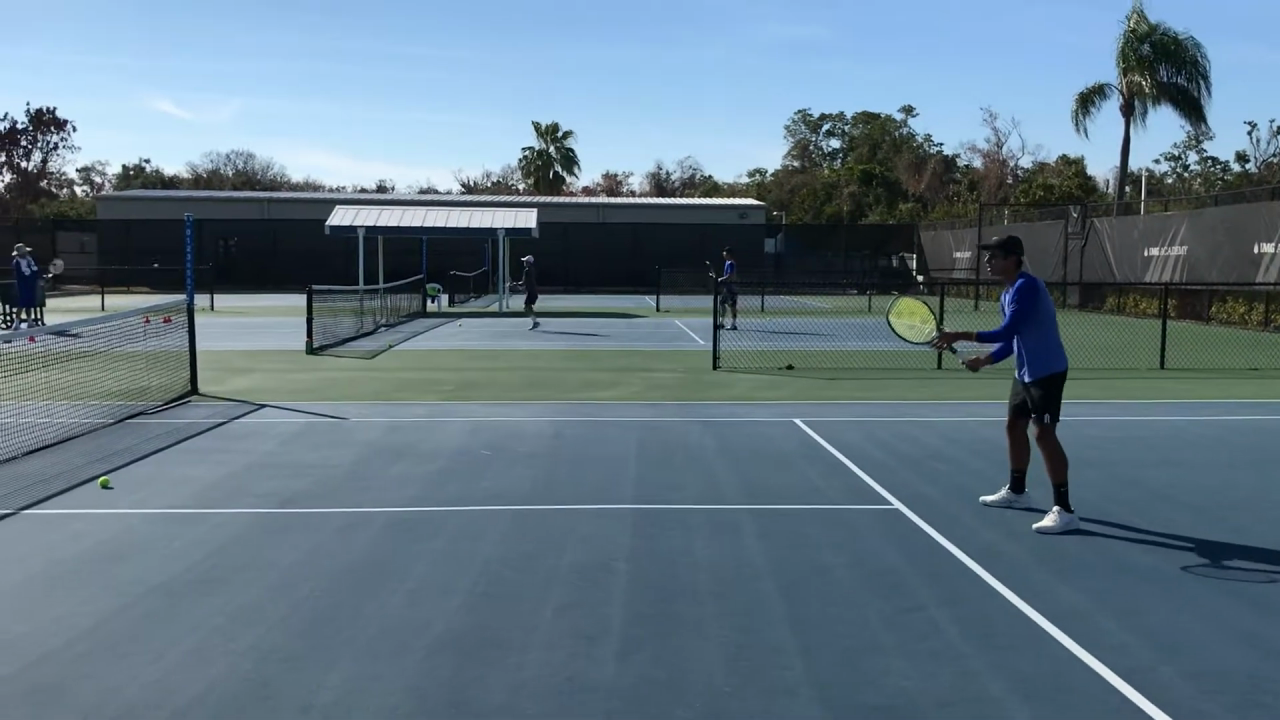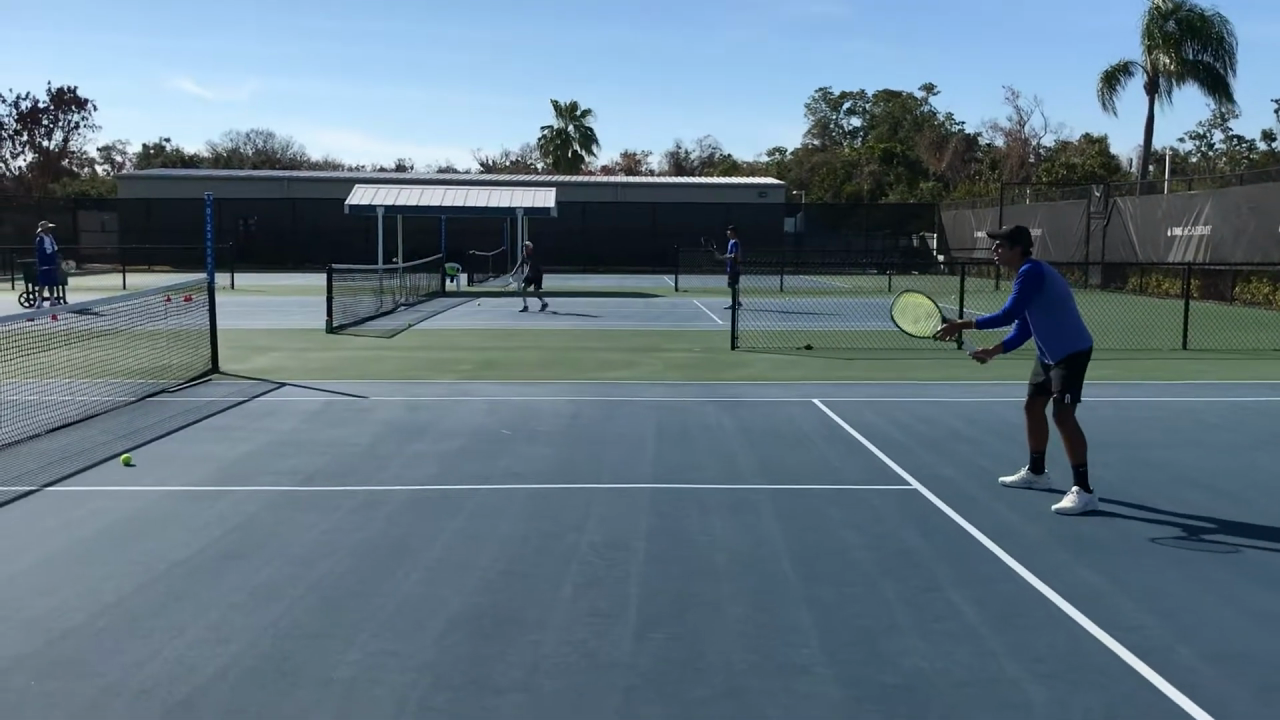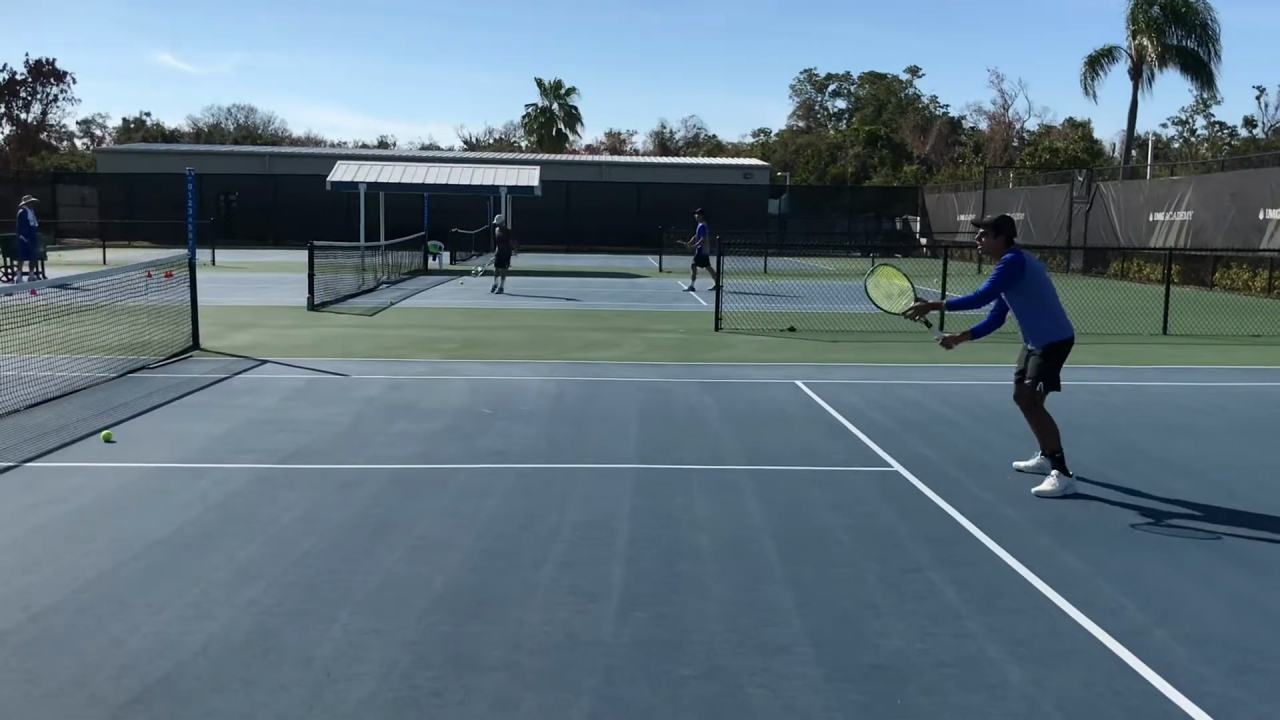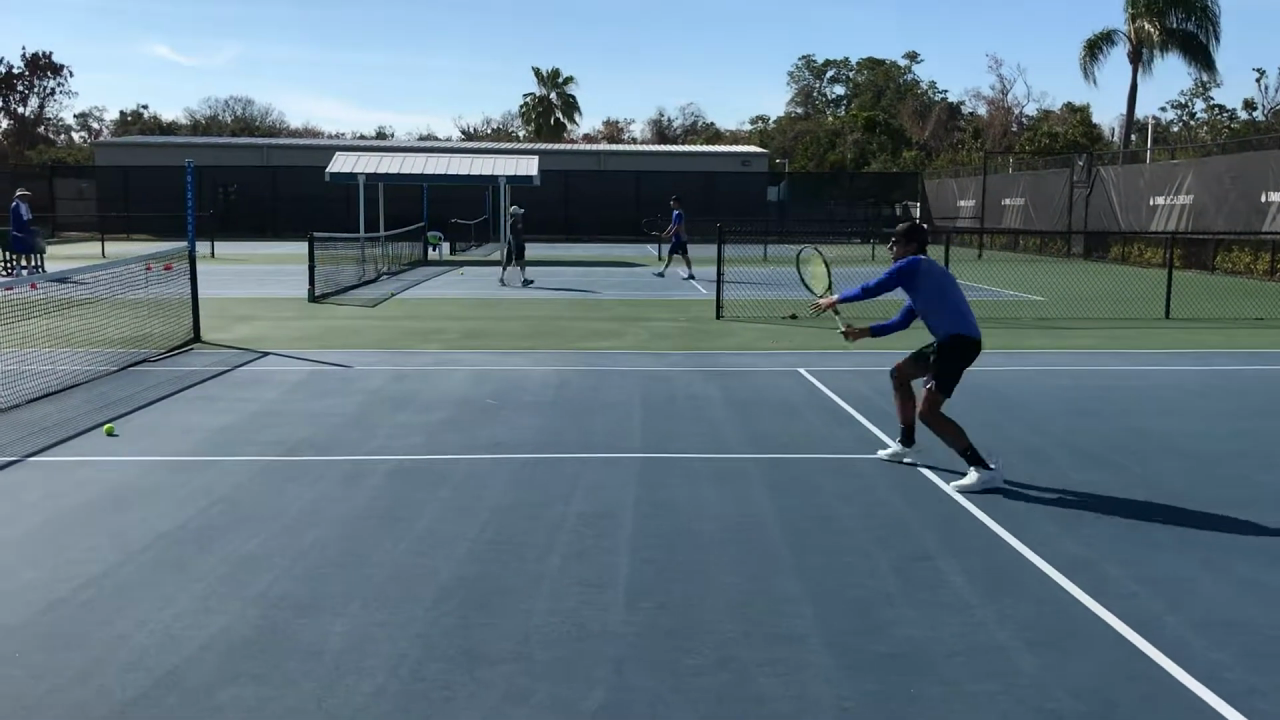
dt=0.7s
person 1, frame 1
left shoulder: (1027, 286)
right shoulder: (1007, 294)
left elbow: (1008, 331)
left wrist: (962, 336)
right wrist: (985, 360)
left hip: (1047, 372)
right hip: (1025, 372)
left knee: (1044, 434)
right knee: (1014, 427)
left ankle: (1064, 510)
right ankle: (1016, 491)
person 1, frame 2
left shoulder: (1032, 271)
right shoulder: (1025, 276)
left elbow: (1007, 316)
right elbow: (1022, 329)
left wrist: (962, 325)
right wrist: (993, 351)
left hip: (1071, 352)
right hip: (1049, 353)
left knee: (1062, 415)
right knee: (1033, 406)
left ankle: (1083, 490)
right ankle: (1036, 471)
person 1, frame 3
left shoulder: (1014, 261)
right shoulder: (1008, 264)
left elbow: (981, 297)
right elbow: (995, 318)
left wrist: (934, 306)
right wrist: (960, 337)
left hip: (1053, 340)
right hip: (1036, 340)
left knee: (1031, 402)
right knee: (1024, 397)
left ankle: (1062, 475)
right ankle: (1048, 458)
person 1, frame 4
left shoulder: (910, 265)
right shoulder: (920, 273)
left elbow: (872, 289)
right elbow: (901, 321)
left wrist: (833, 300)
right wrist: (863, 331)
left hip: (958, 341)
right hip: (954, 339)
left knee: (928, 411)
right knee: (899, 374)
left ankle: (983, 469)
right ankle: (906, 445)
